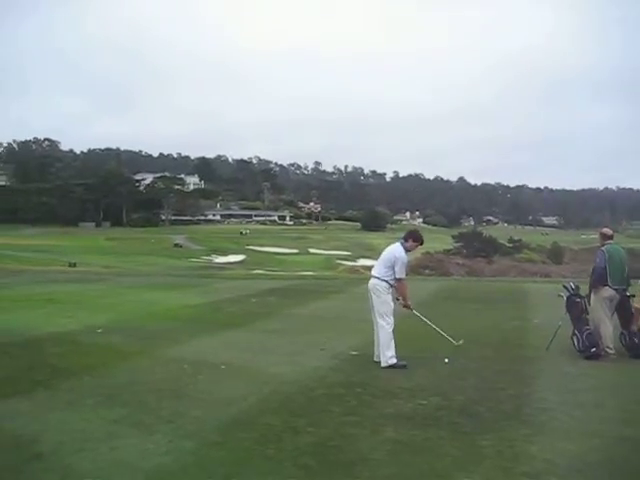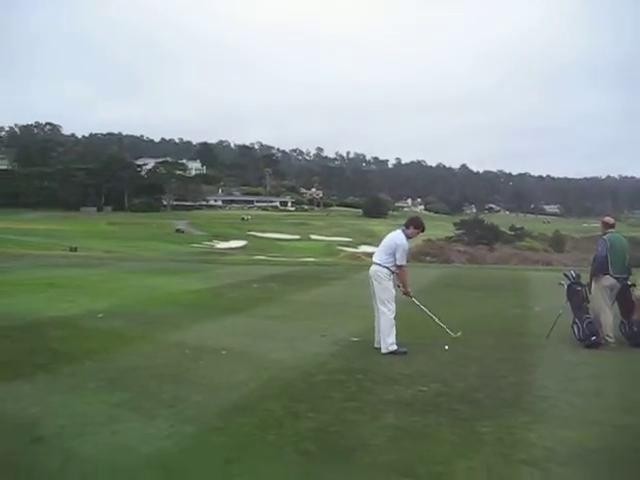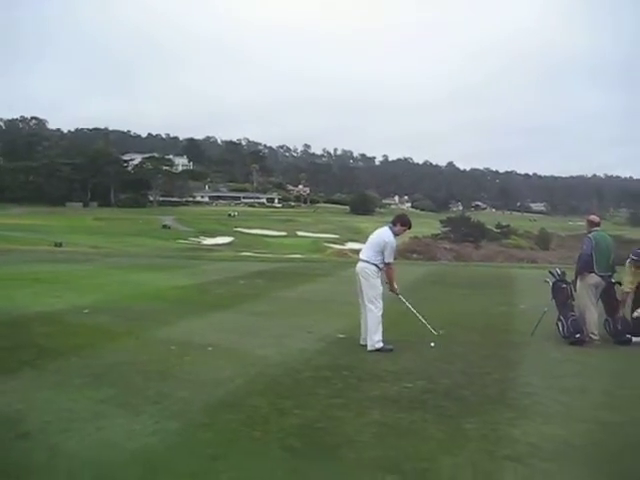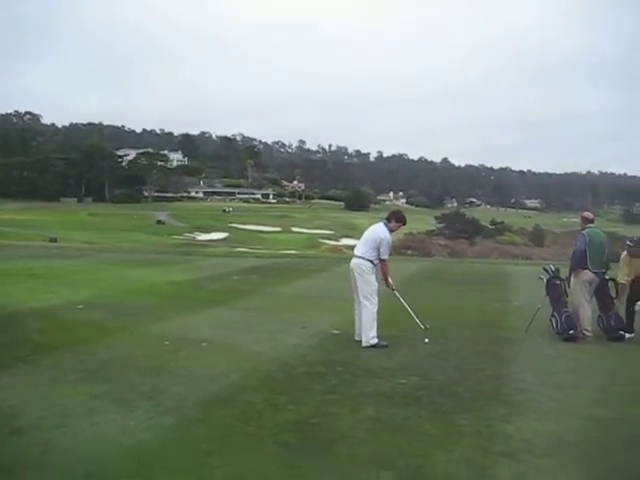
dt=0.1s
person 1, frame 1
left shoulder: (395, 247)
right shoulder: (401, 255)
right elbow: (400, 281)
left wrist: (400, 296)
right wrist: (406, 300)
left hip: (375, 283)
right hip: (381, 286)
left knee: (380, 322)
right knee: (386, 323)
left ankle: (380, 355)
right ankle: (388, 360)
person 1, frame 2
left shoulder: (396, 234)
right shoulder: (402, 242)
right elbow: (401, 268)
left wrist: (402, 284)
right wrist: (405, 288)
left hip: (376, 270)
right hip: (382, 273)
left knee: (380, 309)
right knee: (387, 310)
left ankle: (380, 341)
right ankle: (388, 346)
person 1, frame 3
left shoulder: (382, 231)
right shoulder: (390, 240)
right elbow: (388, 265)
left wrist: (390, 281)
right wrist: (392, 285)
left hip: (363, 266)
right hip: (370, 270)
left knee: (367, 306)
right knee: (375, 307)
left ankle: (366, 338)
right ankle: (375, 343)
person 1, frame 4
left shoulder: (377, 227)
right shoulder: (386, 236)
right elbow: (383, 262)
left wrist: (387, 276)
right wrist: (387, 280)
left hip: (357, 262)
right hip: (364, 266)
left knee: (361, 302)
right knee: (370, 303)
left ankle: (361, 334)
right ankle: (369, 340)
person 2, frame 1
left shoulder: (603, 251)
right shoulder: (621, 251)
left elbow: (598, 270)
right elbow: (626, 272)
left wrist: (592, 286)
right wrist: (625, 287)
left hip: (603, 289)
right hip: (617, 291)
left knee: (602, 320)
right knee: (607, 319)
left ankle: (609, 349)
right ankle: (607, 346)
person 2, frame 2
left shoulder: (605, 240)
right shoulder: (623, 240)
left elbow: (599, 259)
right elbow: (627, 261)
left wrist: (593, 275)
right wrist: (626, 276)
left hip: (604, 278)
right hip: (618, 279)
left knee: (603, 309)
right knee: (607, 308)
left ankle: (609, 338)
right ankle: (607, 334)
person 2, frame 3
left shoulder: (590, 238)
right shoulder: (608, 239)
left elbow: (584, 257)
right elbow: (611, 259)
left wrist: (578, 273)
right wrist: (610, 274)
left hip: (589, 276)
right hip: (603, 277)
left knee: (588, 306)
right knee: (592, 305)
left ankle: (593, 335)
right ankle: (592, 332)
person 2, frame 4
left shoulder: (584, 235)
right shoulder: (602, 235)
left elbow: (578, 254)
right elbow: (605, 255)
left wrist: (572, 269)
right wrist: (604, 271)
left hip: (583, 273)
right hip: (597, 274)
left knee: (581, 303)
right knee: (586, 302)
left ankle: (586, 332)
right ankle: (585, 328)
